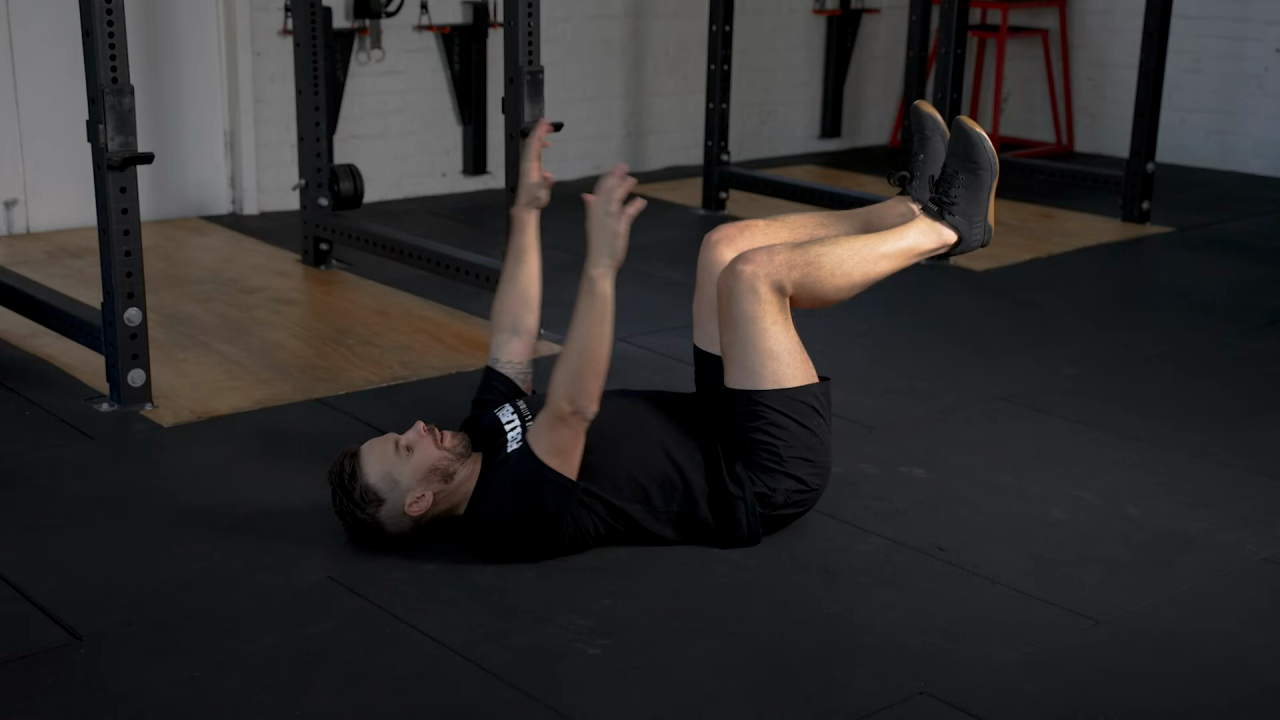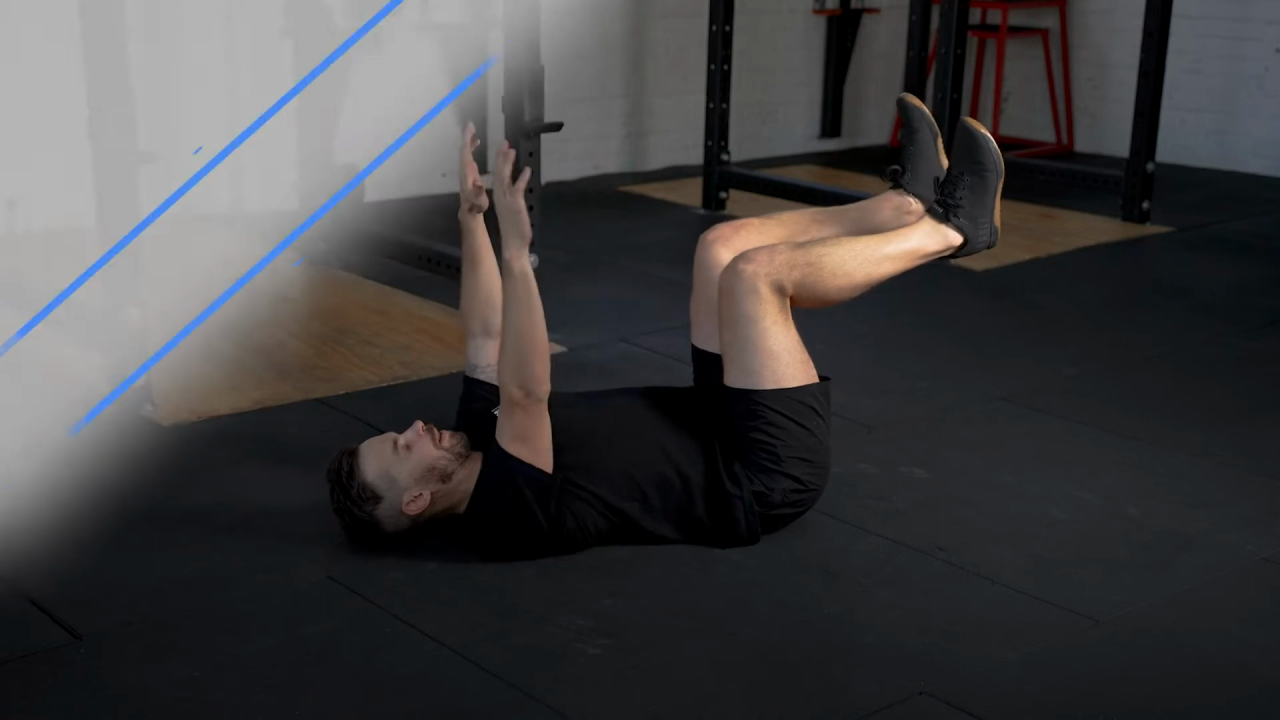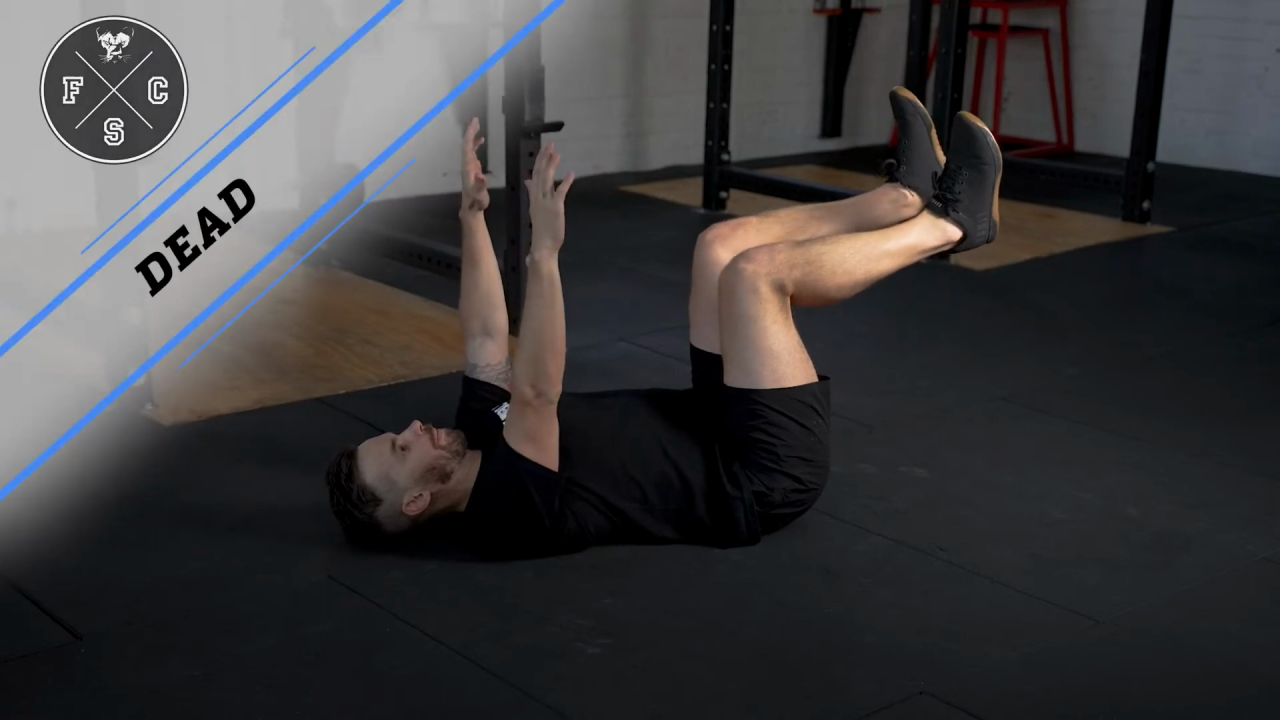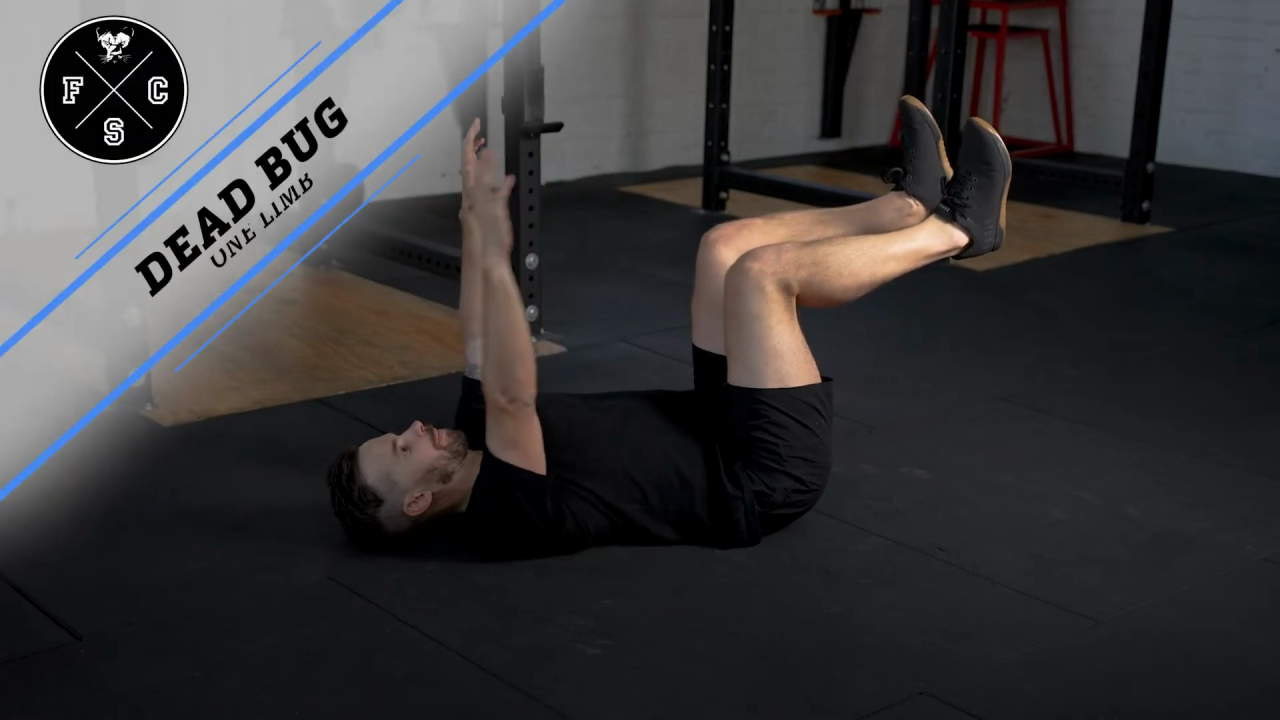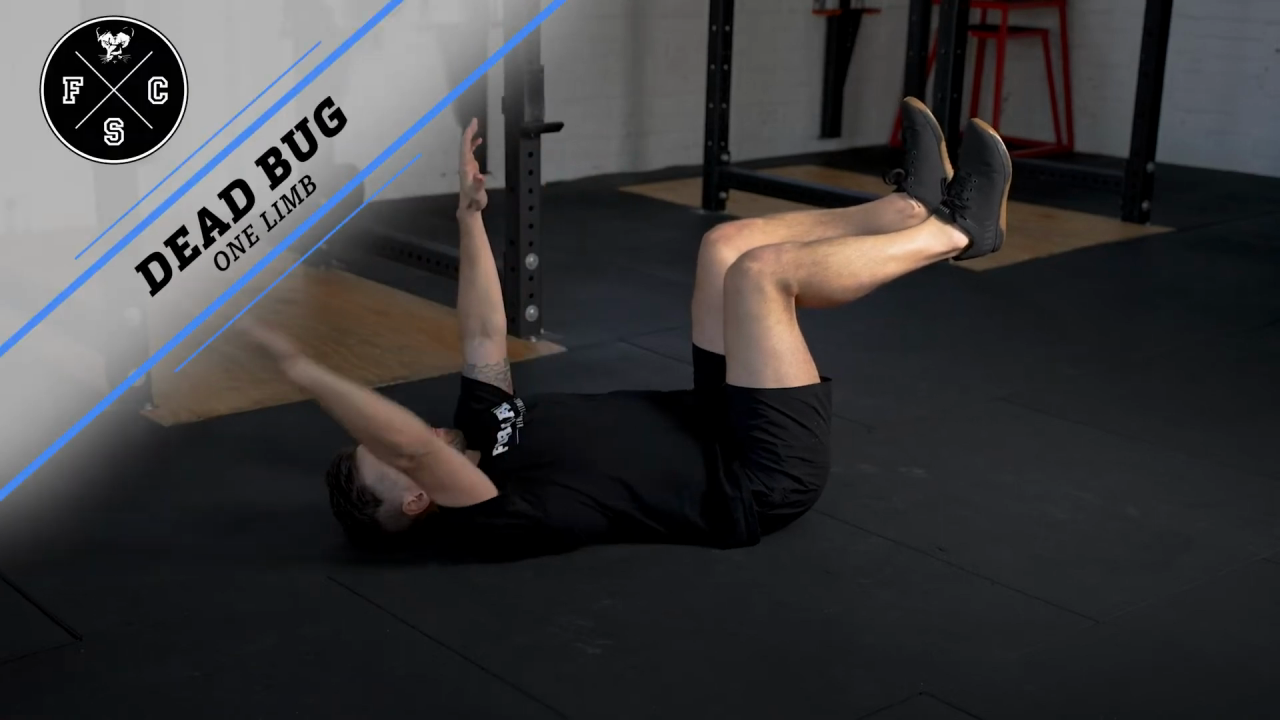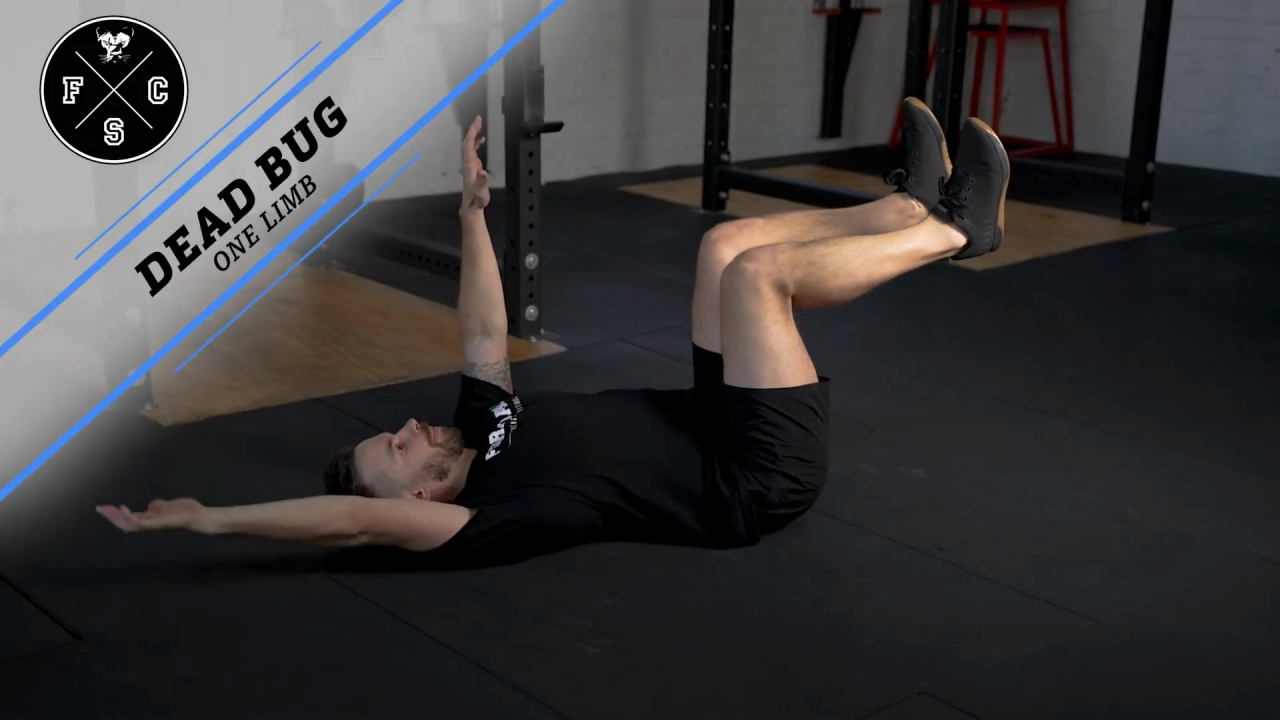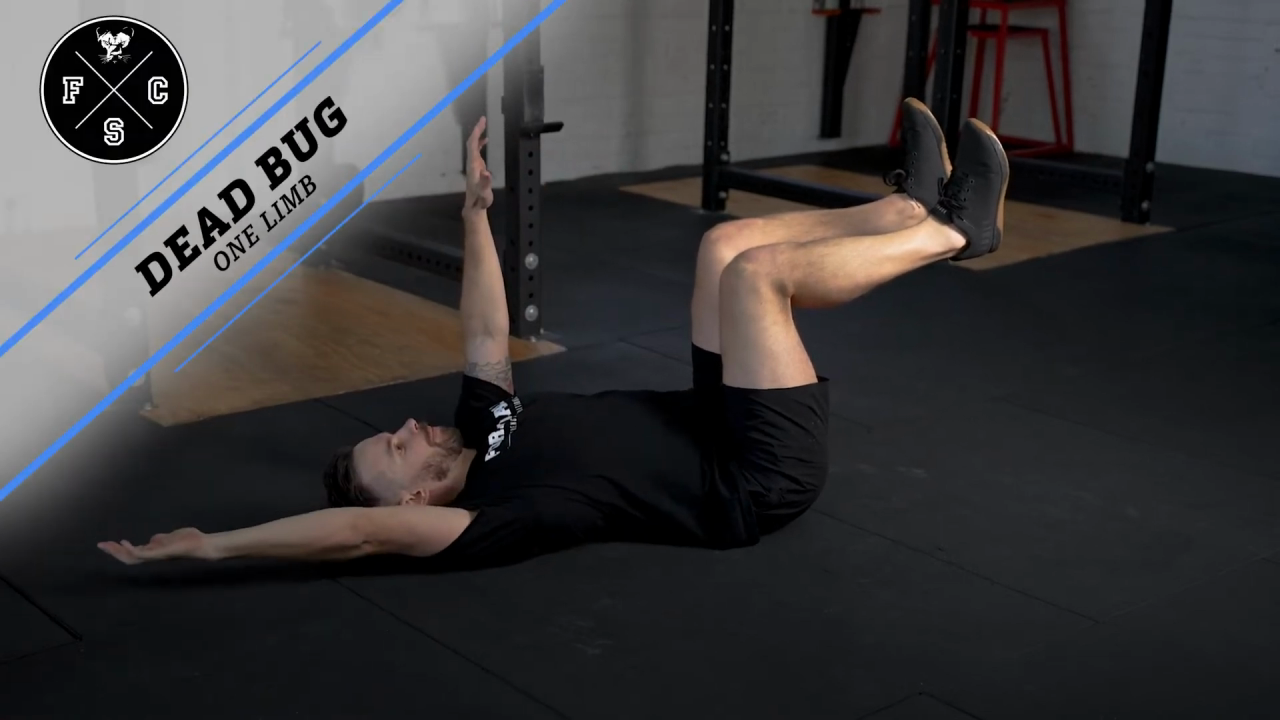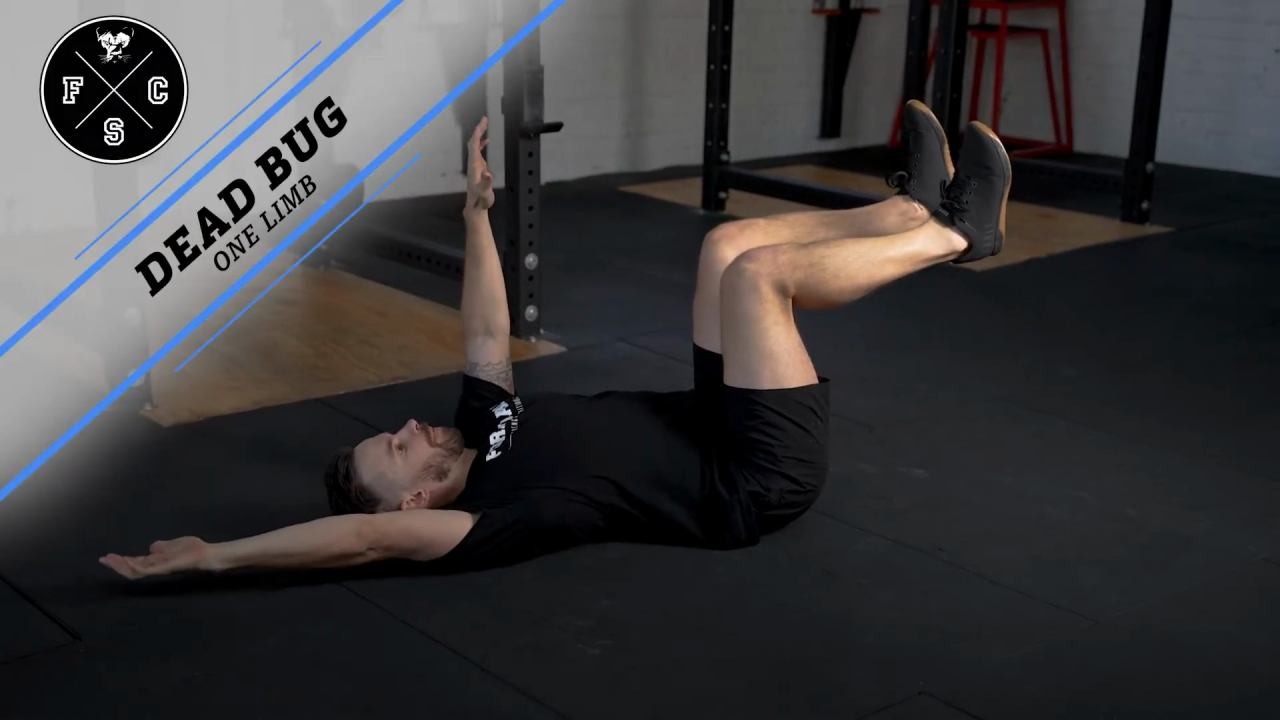
dt=0.5s
person 1, frame 1
left shoulder: (487, 435)
right shoulder: (509, 514)
left elbow: (512, 336)
right elbow: (572, 408)
left wrist: (526, 213)
right wrist: (601, 267)
left hip: (719, 431)
right hip: (763, 476)
left knee: (728, 245)
right knee: (754, 271)
left ankle: (914, 207)
right ankle: (945, 228)
person 1, frame 2
left shoulder: (480, 440)
right shoulder: (504, 515)
left elbow: (485, 340)
right elbow: (524, 392)
left wrist: (470, 220)
right wrist: (512, 249)
left hip: (719, 429)
right hip: (764, 475)
left knee: (725, 244)
right knee: (756, 272)
left ankle: (912, 204)
right ankle: (951, 230)
person 1, frame 3
left shoulder: (480, 437)
right shoulder: (505, 514)
left elbow: (485, 338)
right elbow: (535, 394)
left wrist: (471, 215)
right wrist: (544, 252)
left hip: (718, 430)
right hip: (762, 475)
left knee: (723, 245)
right knee: (758, 271)
left ankle: (908, 196)
right ankle: (950, 224)
person 1, frame 4
left shoulder: (477, 443)
right shoulder: (501, 515)
left elbow: (482, 343)
right elbow: (513, 396)
left wrist: (471, 219)
right wrist: (498, 260)
left hip: (717, 429)
right hip: (760, 475)
left knee: (727, 245)
right knee: (763, 271)
left ankle: (914, 204)
right ankle: (956, 229)
person 1, frame 5
left shoulder: (484, 427)
right shoulder: (495, 524)
left elbow: (484, 336)
right elbow: (414, 449)
left wrist: (470, 214)
right wrist: (303, 369)
left hip: (715, 431)
right hip: (758, 479)
left knee: (729, 244)
right knee: (760, 271)
left ankle: (915, 206)
right ankle: (959, 232)
person 1, frame 6
left shoulder: (482, 431)
right shoulder: (494, 514)
left elbow: (485, 335)
right elbow: (360, 522)
left wrist: (471, 211)
right wrist: (211, 515)
left hip: (716, 427)
right hip: (759, 478)
left knee: (728, 243)
right knee: (758, 271)
left ankle: (912, 207)
right ankle: (952, 231)
person 1, frame 7
left shoulder: (483, 428)
right shoulder: (496, 515)
left elbow: (487, 335)
right elbow: (363, 532)
left wrist: (474, 211)
right wrist: (211, 543)
left hip: (713, 427)
right hip: (760, 478)
left knee: (727, 244)
right knee: (756, 270)
left ankle: (914, 210)
right ankle: (955, 232)
person 1, frame 8
left shoulder: (483, 428)
right shoulder: (494, 516)
left elbow: (488, 335)
right elbow: (370, 538)
left wrist: (476, 211)
right wrist: (212, 553)
left hip: (713, 427)
right hip: (758, 478)
left knee: (729, 243)
right knee: (757, 271)
left ankle: (915, 209)
right ankle: (954, 235)
